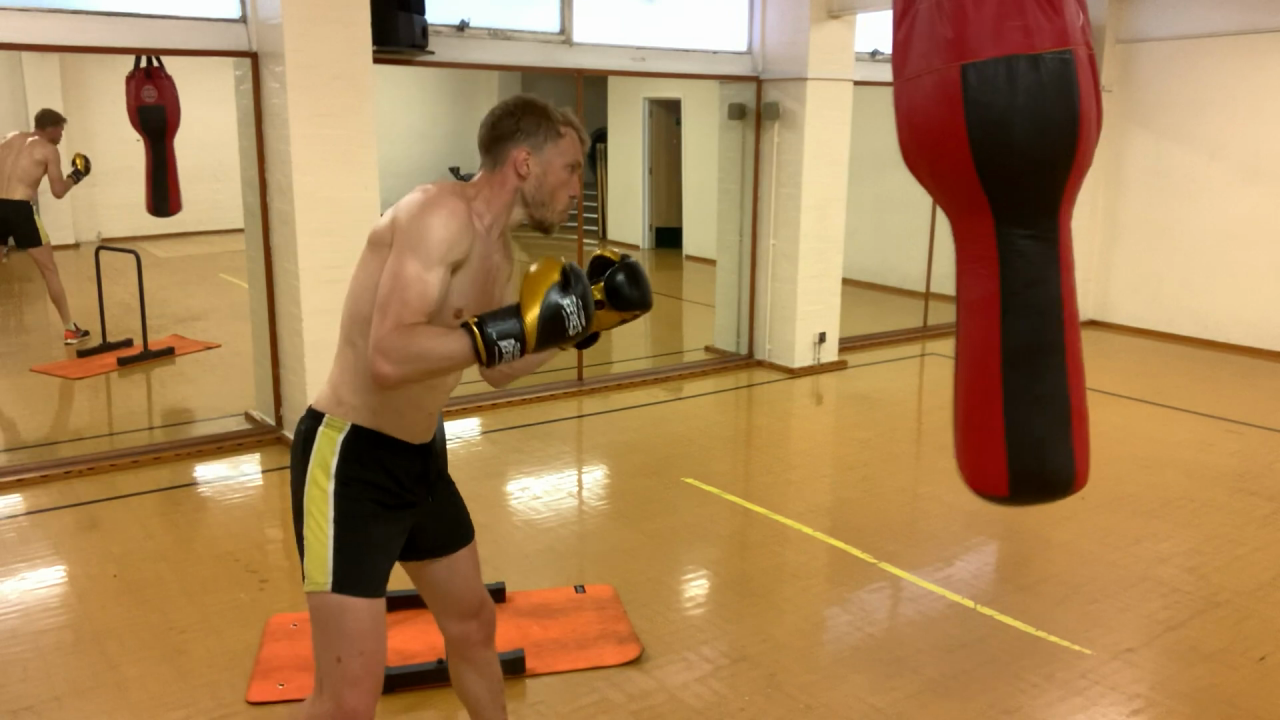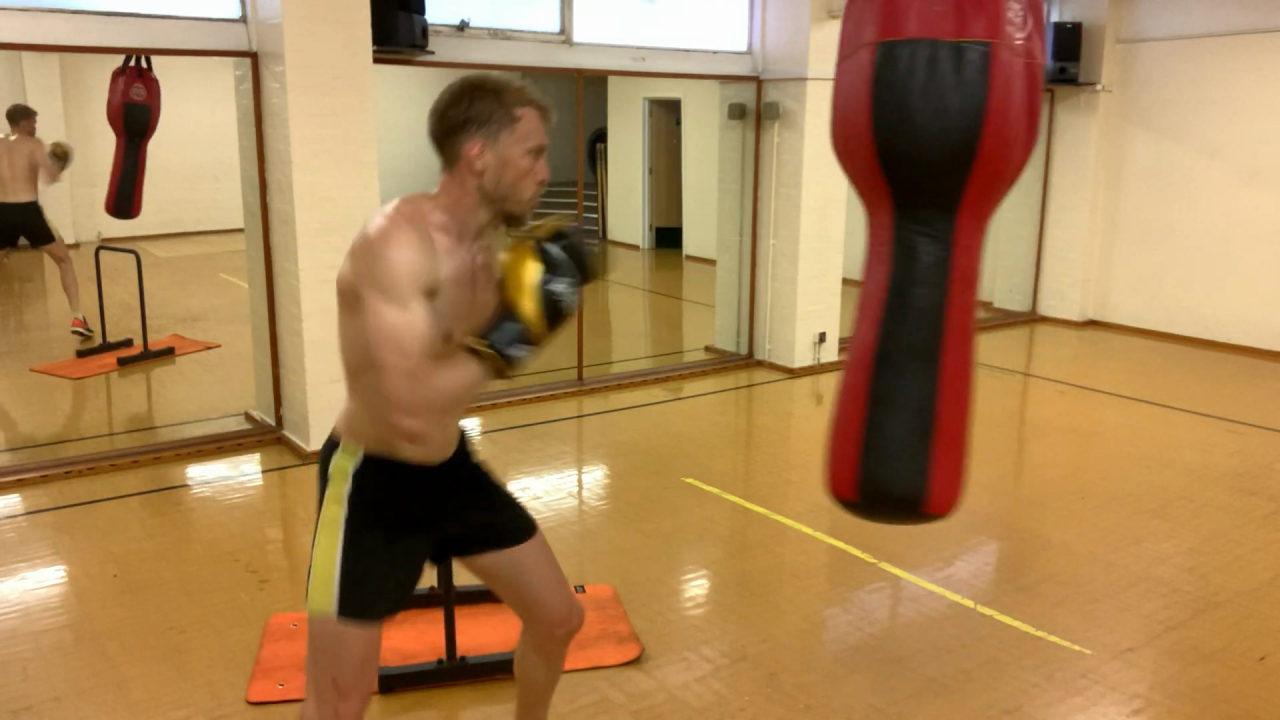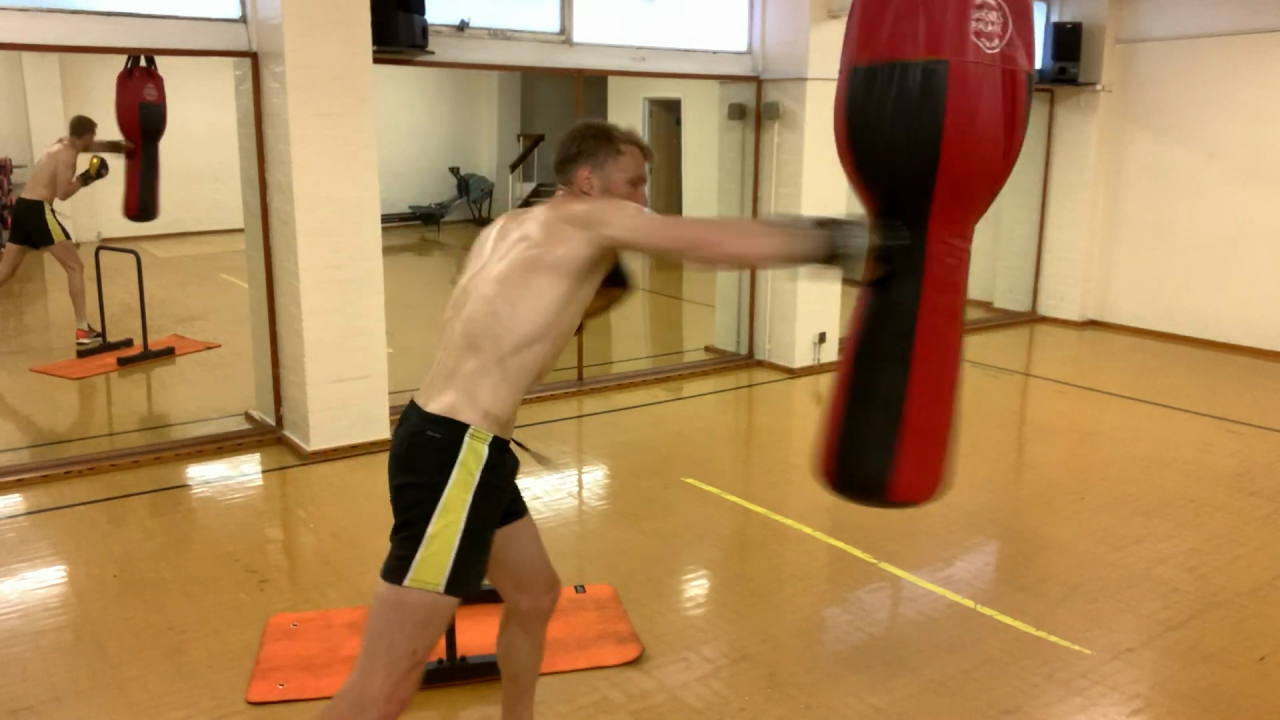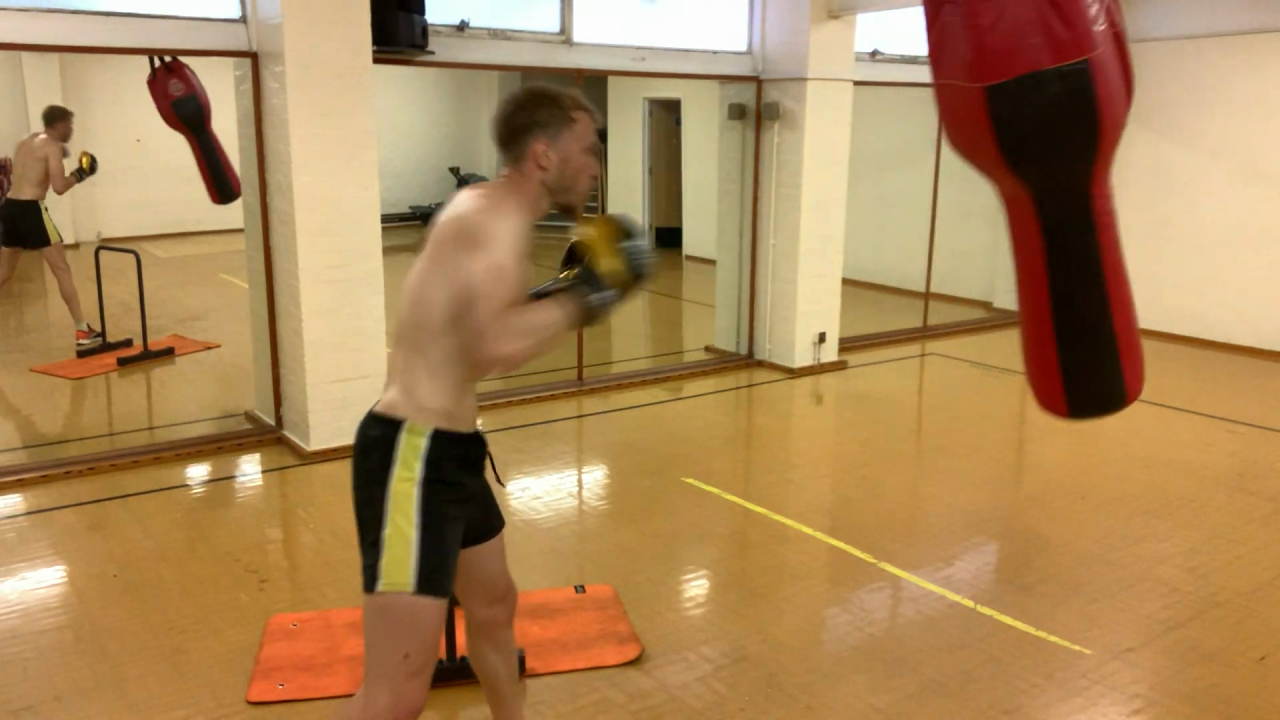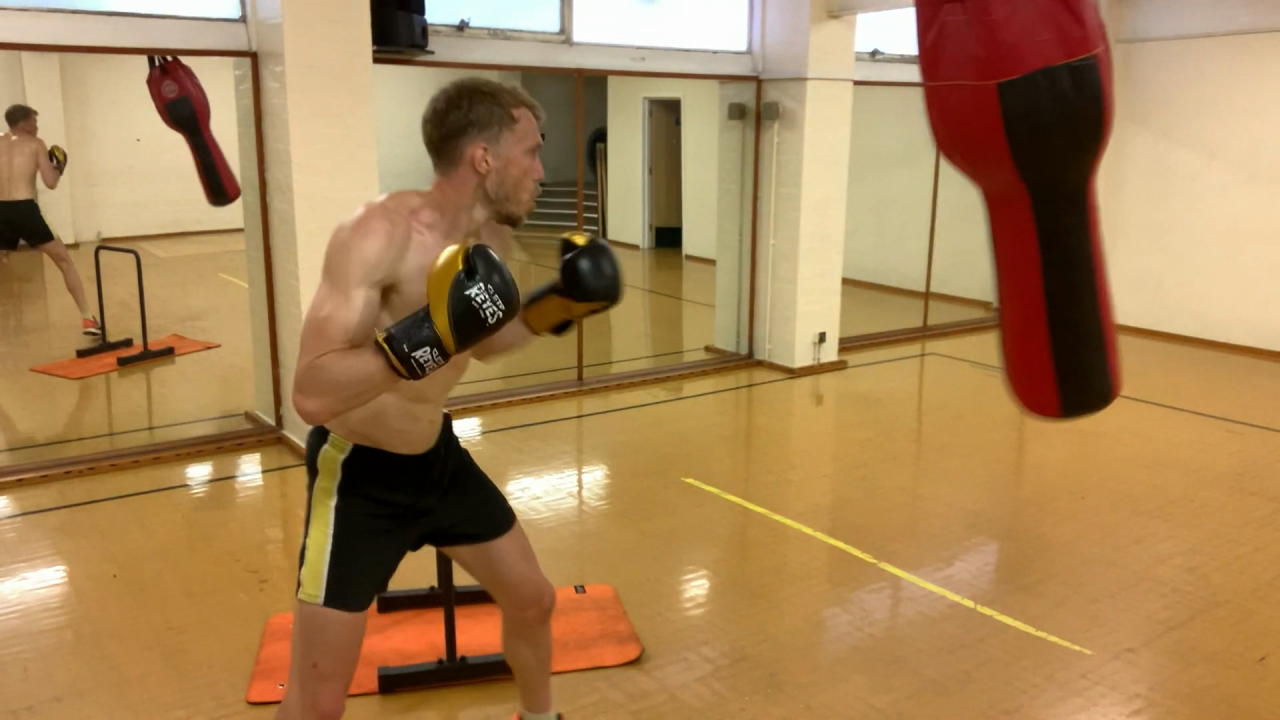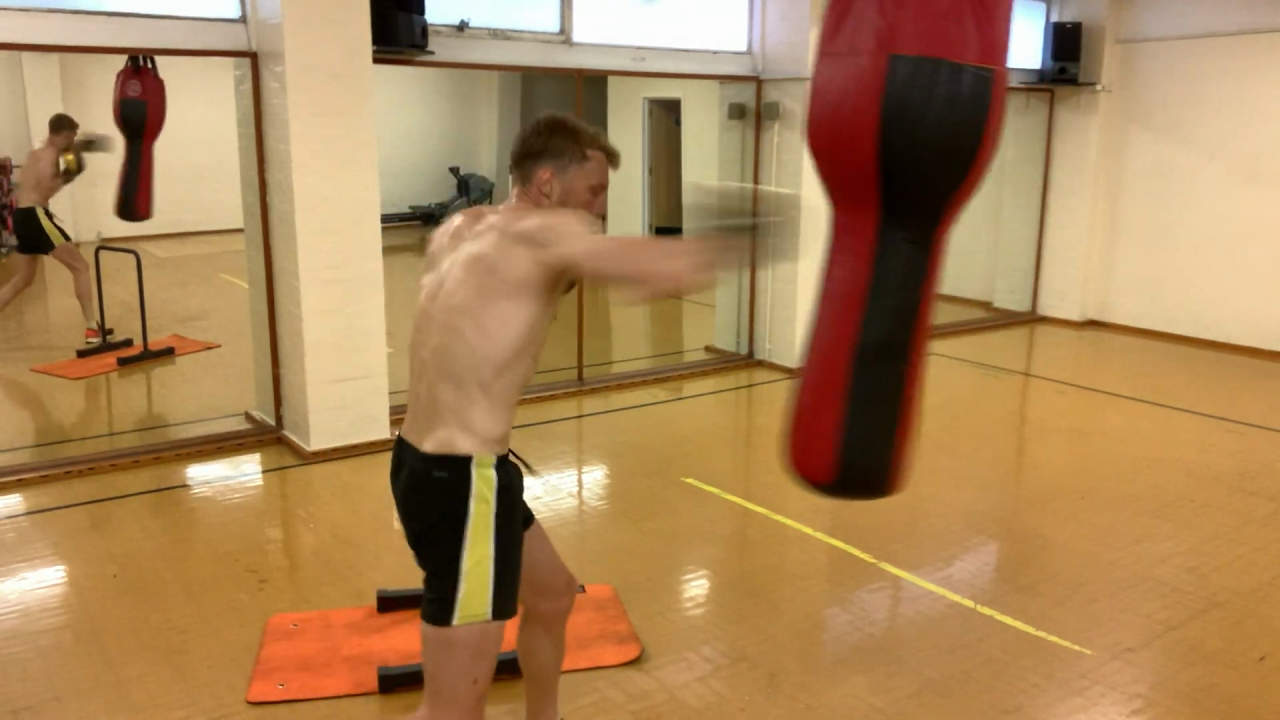
dt=0.4s
person 1, frame 1
left shoulder: (494, 245)
right shoulder: (439, 214)
left elbow: (495, 369)
right elbow: (388, 358)
left wrist: (587, 317)
right wrist: (519, 326)
left hip: (420, 458)
right hip: (350, 458)
left knee: (472, 625)
person 1, frame 2
left shoulder: (480, 230)
right shoulder: (397, 242)
right elbow: (413, 415)
left wrist: (519, 302)
right wrist: (519, 326)
left hip: (453, 471)
right hip: (372, 482)
left knee: (559, 618)
person 1, frame 3
left shoulder: (511, 228)
right shoulder: (588, 216)
right elbow: (717, 241)
left wrist: (570, 311)
right wrist: (837, 238)
left hip: (447, 445)
right hip: (450, 457)
left knee: (535, 593)
person 1, frame 4
left shoulder: (480, 210)
right shoulder: (499, 211)
right elbow: (499, 346)
left wrist: (568, 285)
right wrist: (593, 288)
left hip: (445, 449)
right hip: (414, 456)
left knee: (495, 601)
person 1, frame 5
left shoulder: (490, 233)
right shoulder: (375, 234)
right elbow: (313, 396)
left wrist: (560, 304)
right wrist: (428, 331)
left hip: (438, 457)
right hip: (358, 476)
left knee: (532, 599)
person 1, frame 6
left shoulder: (459, 228)
right shoulder: (546, 231)
right elbow: (671, 272)
right wrist: (740, 234)
left hip: (436, 468)
right hip: (461, 484)
left knee: (554, 596)
person 2, frame 1
right shoulder: (48, 150)
right elbow: (58, 191)
right wrist: (77, 174)
right hip: (20, 210)
right knee: (50, 271)
right ankle: (70, 330)
person 2, frame 2
right shoulder: (32, 144)
right elbow: (51, 176)
right wrist: (59, 160)
right hip: (28, 211)
right knee: (64, 261)
right ankle: (78, 319)
person 2, frame 3
left shoulder: (63, 144)
right shoulder: (67, 153)
left elbow: (97, 147)
right elbow: (63, 194)
left wrist: (119, 146)
right wrist: (87, 177)
left hip: (23, 207)
right hip: (37, 210)
right knee: (75, 267)
right ankle: (83, 330)
person 2, frame 4
left shoulder: (27, 141)
right shoulder: (52, 146)
right elbow: (59, 187)
right wrist: (80, 173)
right hip: (30, 209)
right knee: (62, 270)
right ankle: (82, 330)
person 2, frame 5
right shoulder: (35, 143)
right elbow: (51, 183)
right wrist: (59, 166)
right hip: (26, 210)
right knee: (66, 263)
right ankle: (88, 319)
person 2, frame 6
left shoulder: (47, 149)
right shoulder: (49, 152)
right elbow: (44, 188)
right wrist: (66, 175)
left hip: (21, 217)
right hip: (34, 216)
left knee: (22, 279)
right knee: (81, 268)
right ankle: (92, 328)
